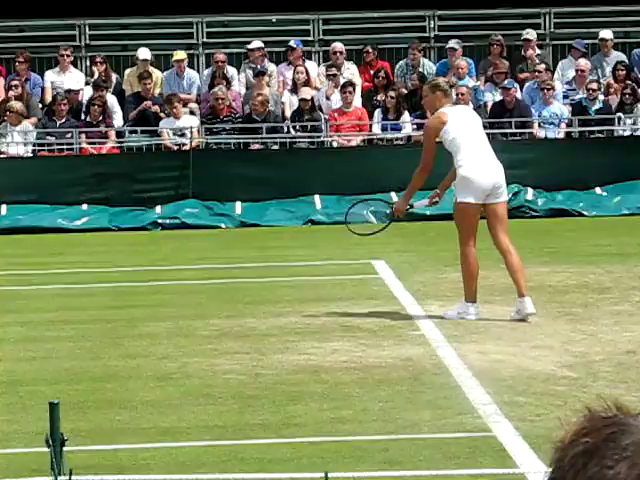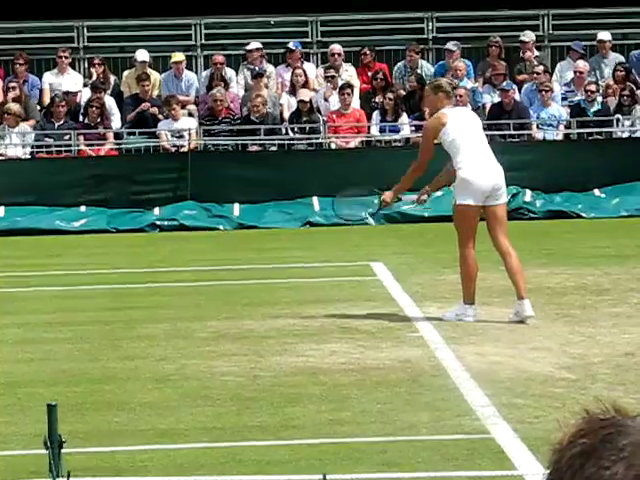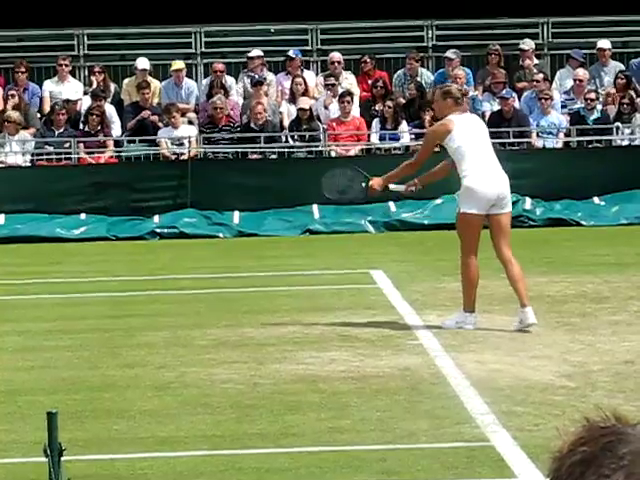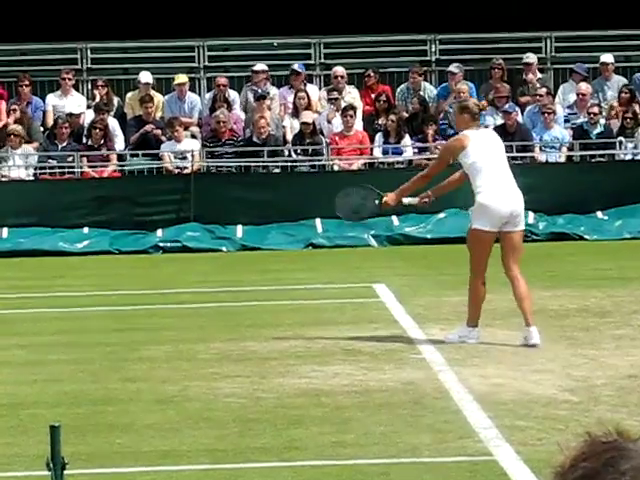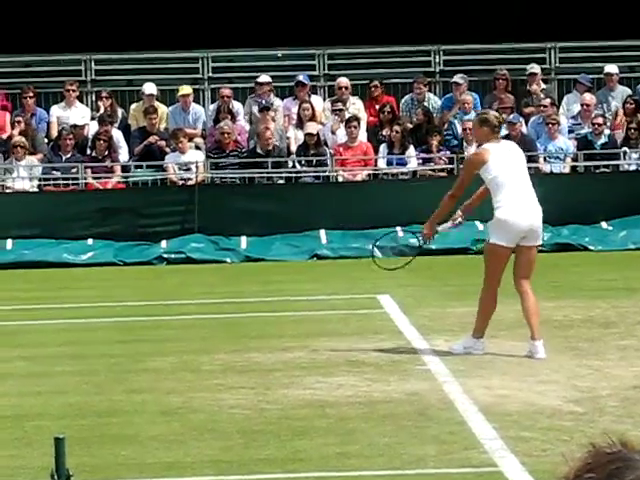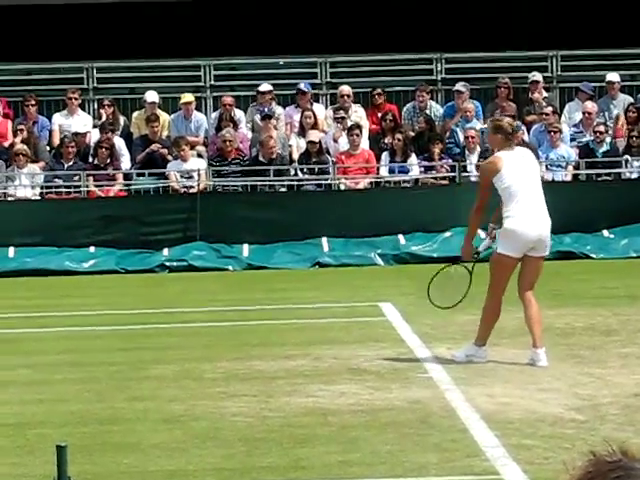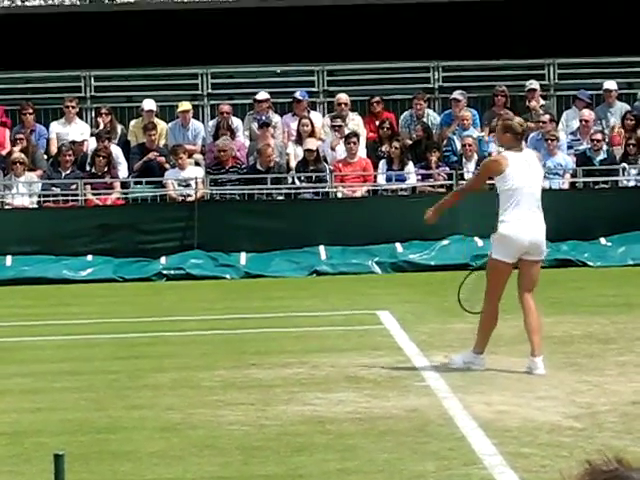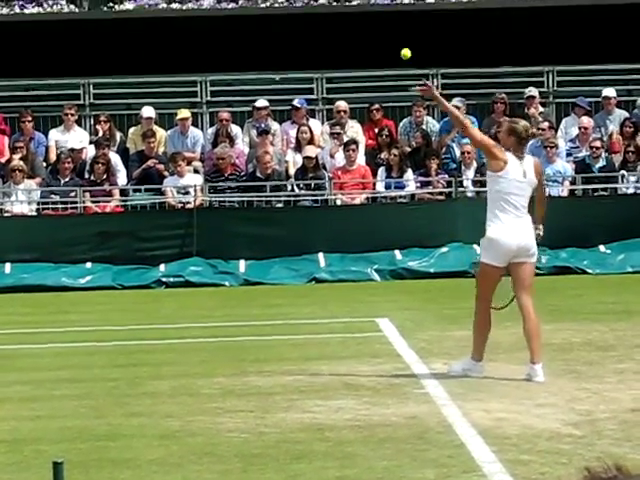
dt=0.2s
person 1, frame 1
left shoulder: (435, 120)
right shoulder: (468, 111)
left elbow: (425, 167)
left wrist: (405, 198)
right wrist: (440, 190)
left hip: (473, 178)
right hip: (496, 173)
left knee: (467, 244)
right knee: (503, 241)
left ankle: (470, 305)
right ankle: (524, 300)
person 1, frame 2
left shoulder: (435, 121)
right shoulder: (469, 113)
left elbow: (420, 166)
left wrist: (394, 192)
right wrist: (430, 188)
left hip: (472, 181)
right hip: (495, 175)
left knee: (466, 246)
right knee: (502, 243)
left ankle: (468, 307)
right ankle: (523, 302)
person 1, frame 3
left shoulder: (442, 127)
right shoulder: (476, 120)
left elbow: (415, 163)
left wrist: (383, 180)
right wrist: (419, 182)
left hip: (477, 188)
right hip: (500, 183)
left knee: (469, 255)
right knee: (505, 252)
left ankle: (468, 315)
right ankle: (526, 310)
person 1, frame 4
left shoulder: (458, 141)
right shoulder: (492, 134)
left elbow: (427, 175)
left wrist: (396, 195)
right wrist: (432, 194)
left hip: (490, 205)
right hip: (515, 201)
left knee: (477, 271)
right knee: (513, 270)
left ankle: (471, 329)
right ankle: (530, 329)
person 1, frame 5
left shoulder: (478, 155)
right shoulder: (513, 147)
left elbow: (454, 194)
left wrist: (431, 223)
right wrist: (463, 211)
left hip: (508, 219)
right hip: (534, 216)
left knee: (490, 284)
right knee: (523, 283)
left ankle: (476, 340)
right ankle: (536, 343)
person 1, frame 6
left shoulder: (491, 164)
right shoulder: (527, 154)
left elbow: (479, 208)
left wrist: (468, 240)
right wrist: (495, 223)
left hip: (517, 229)
right hip: (542, 228)
left knee: (495, 292)
right knee: (527, 292)
left ankle: (478, 347)
right ankle: (538, 350)
person 1, frame 7
left shoulder: (498, 161)
right shoulder: (535, 159)
left elbow: (465, 189)
left wrist: (436, 209)
left hip: (511, 234)
right hip: (537, 233)
left knee: (491, 299)
right knee: (527, 298)
left ankle: (477, 354)
right ankle: (537, 359)
person 1, frame 8
left shoulder: (499, 156)
right shoulder: (535, 165)
left elbow: (464, 125)
right elbow: (540, 201)
left wrist: (437, 97)
right wrist: (538, 224)
left hip: (500, 240)
right hip: (526, 239)
left knee: (482, 302)
right knee: (525, 302)
left ankle: (475, 361)
right ankle: (535, 366)
